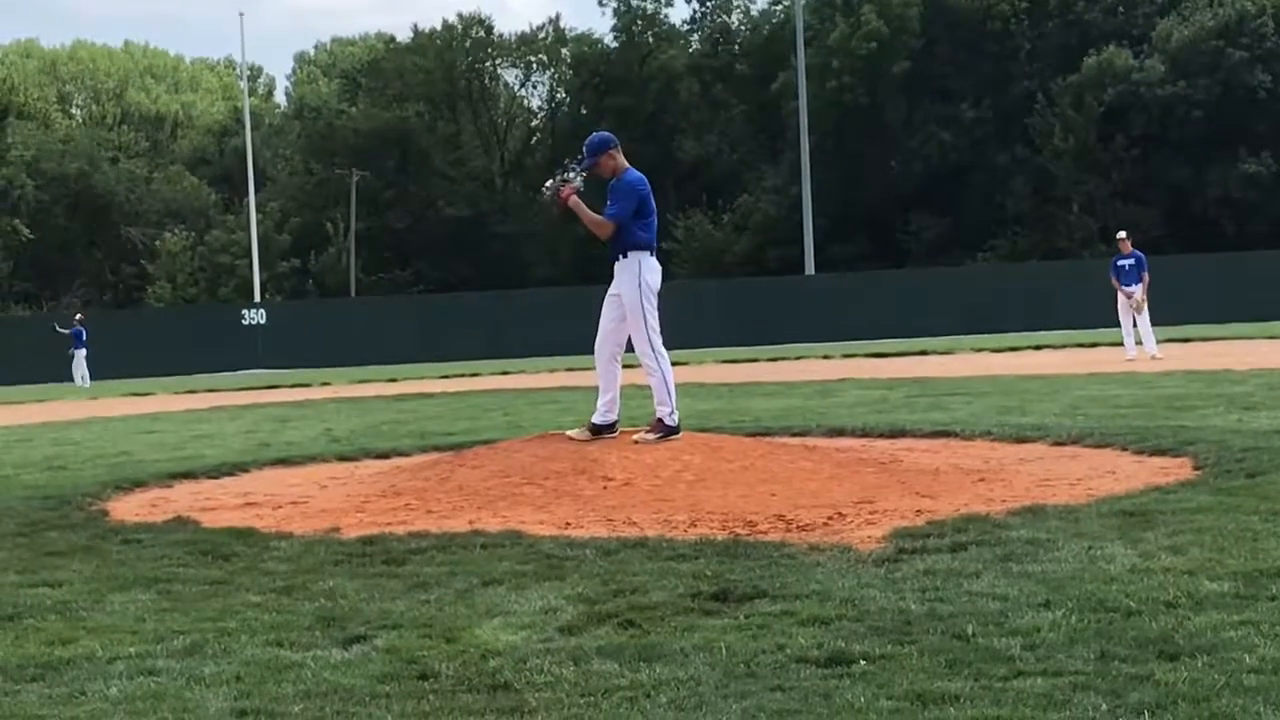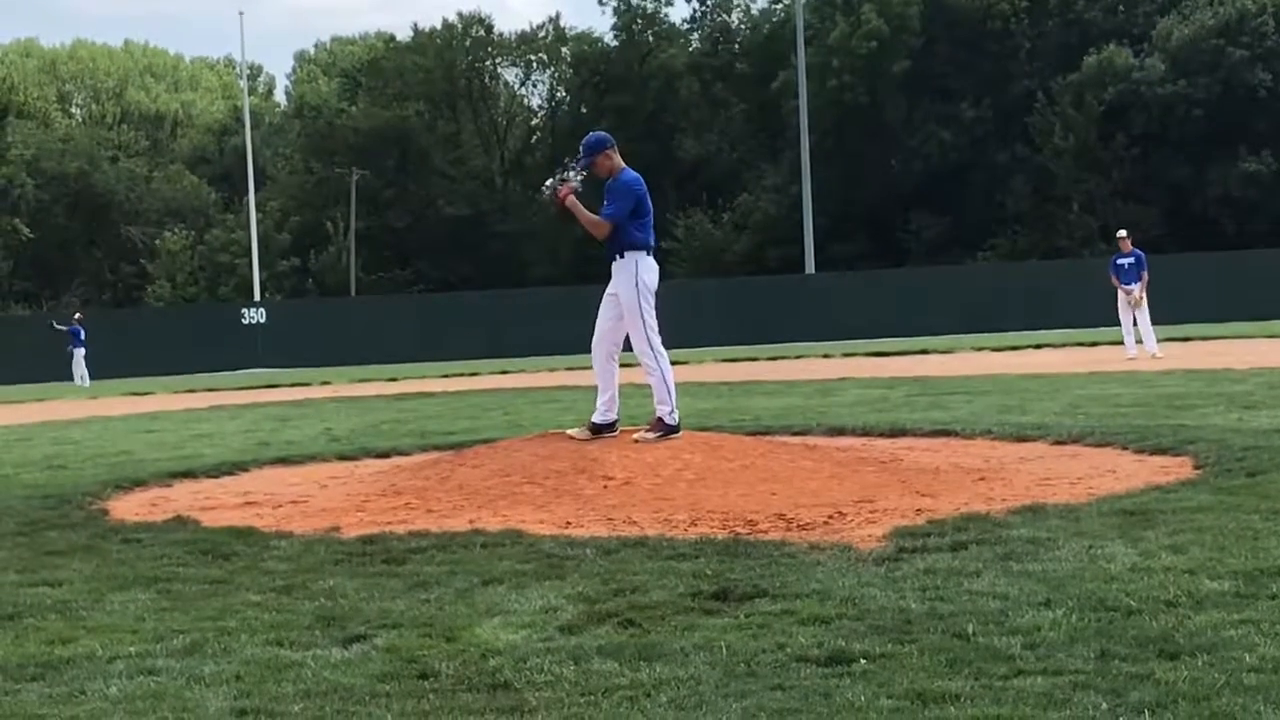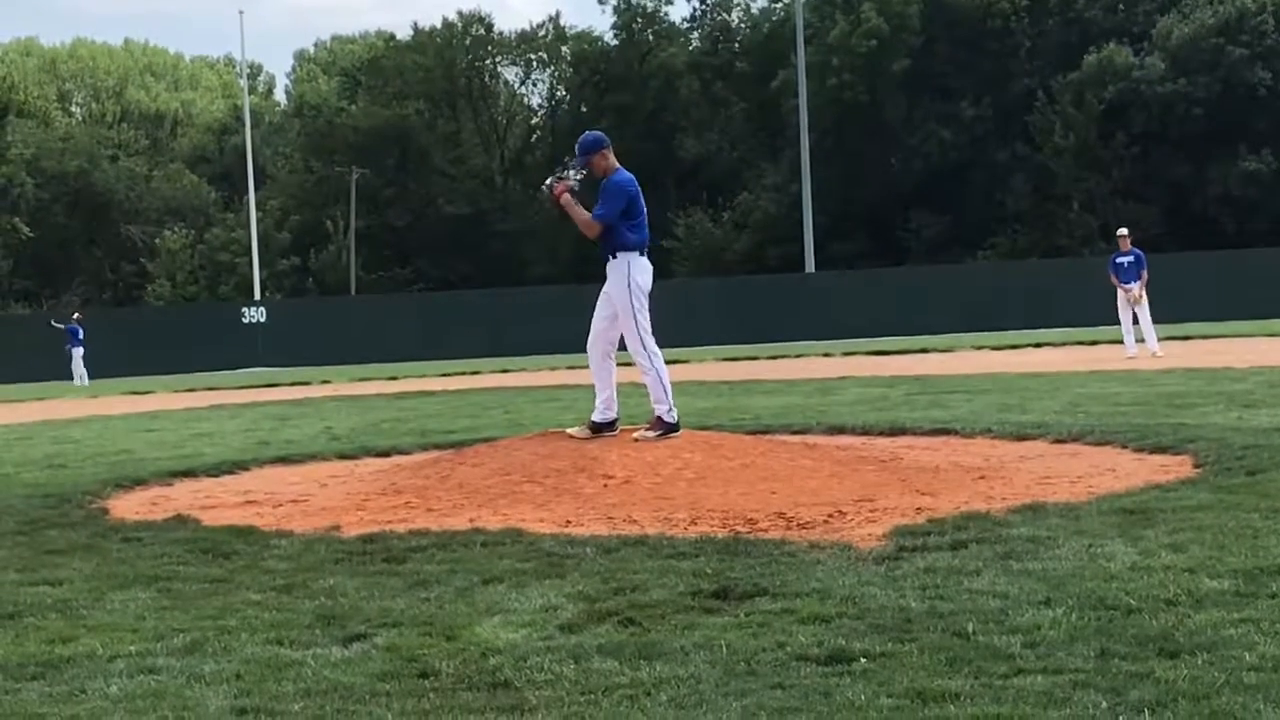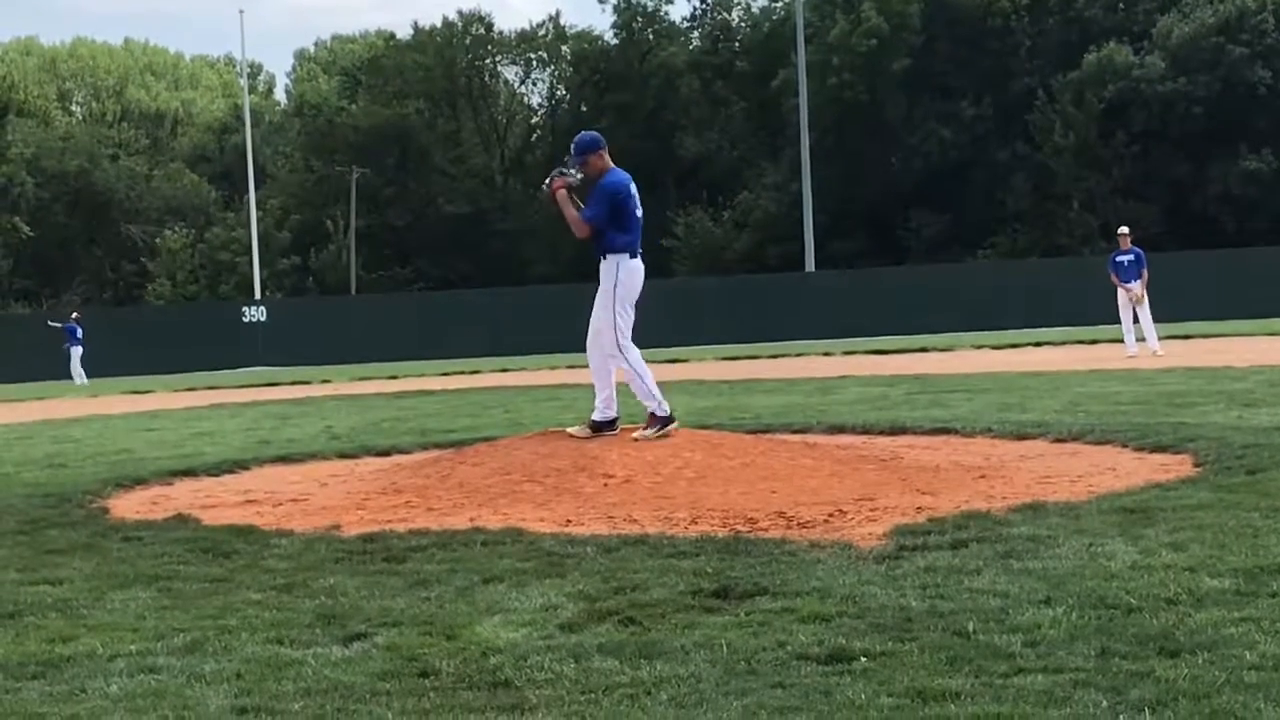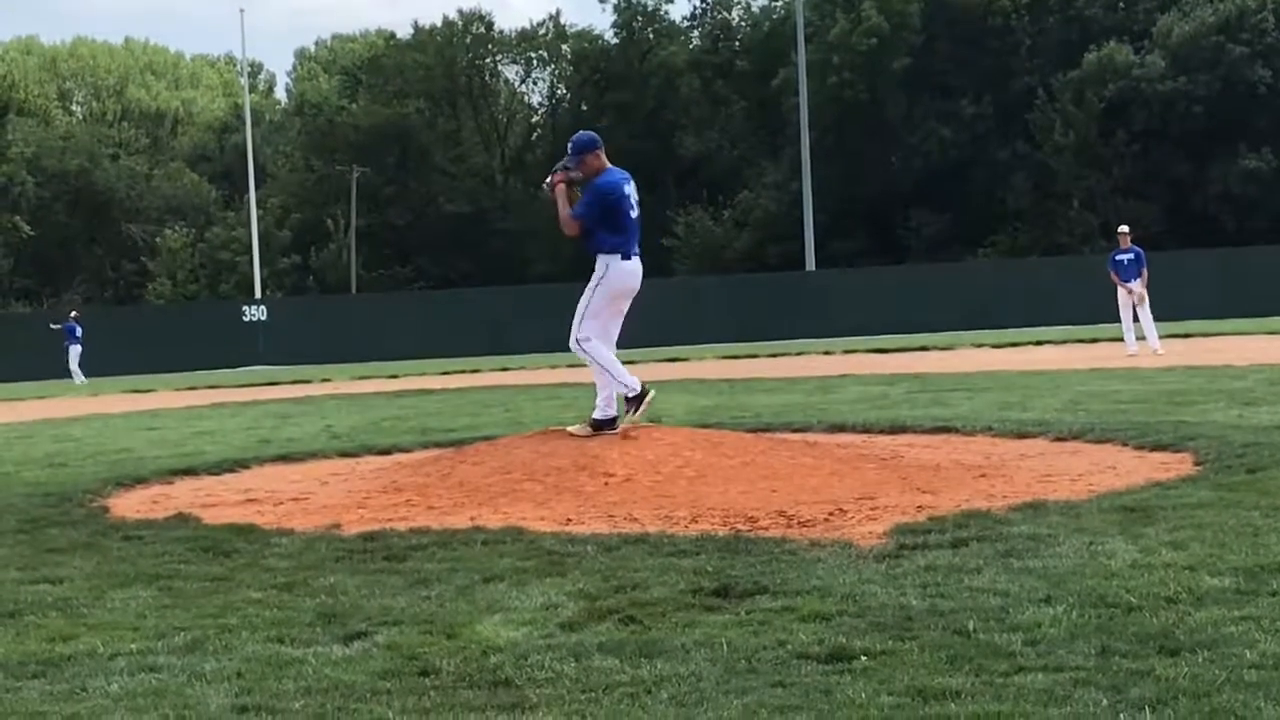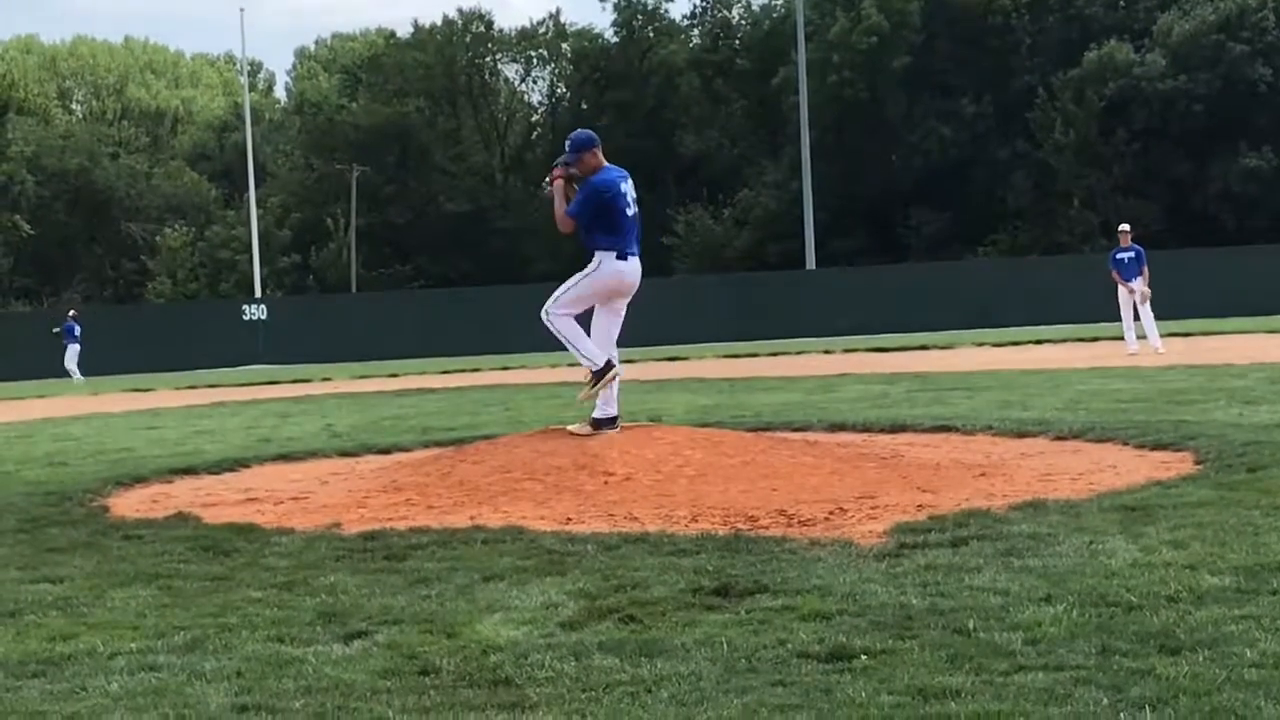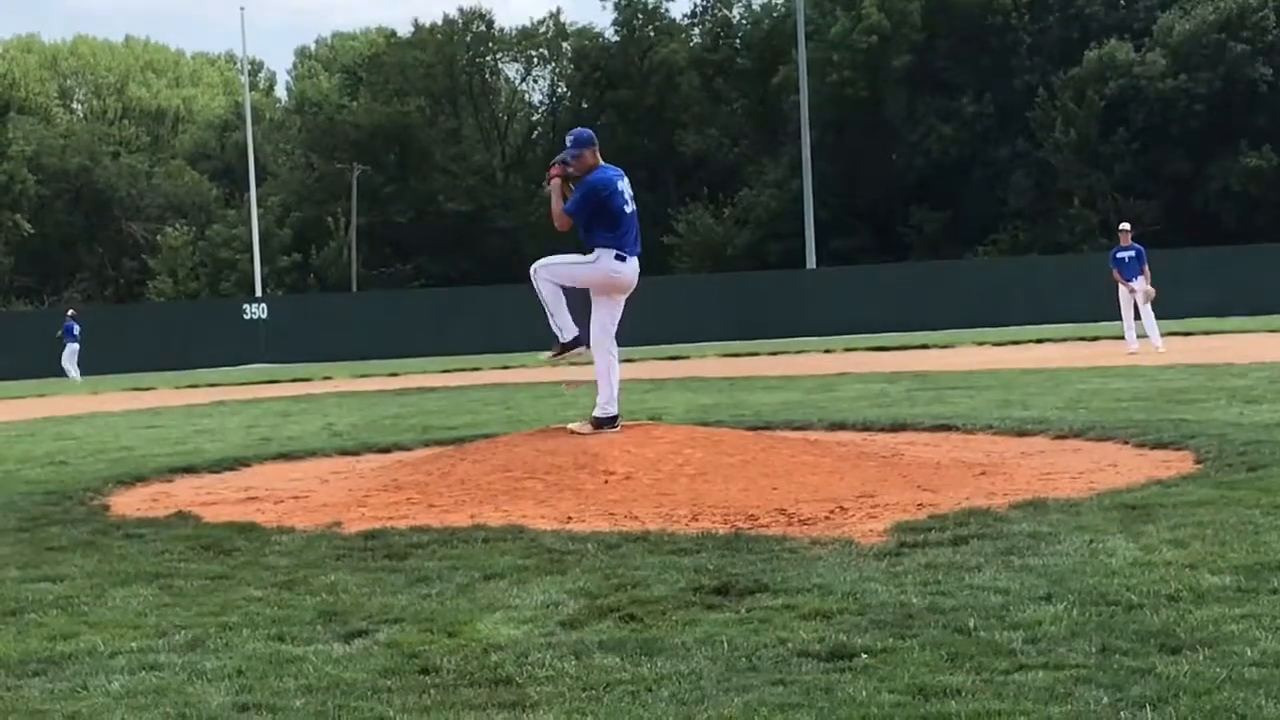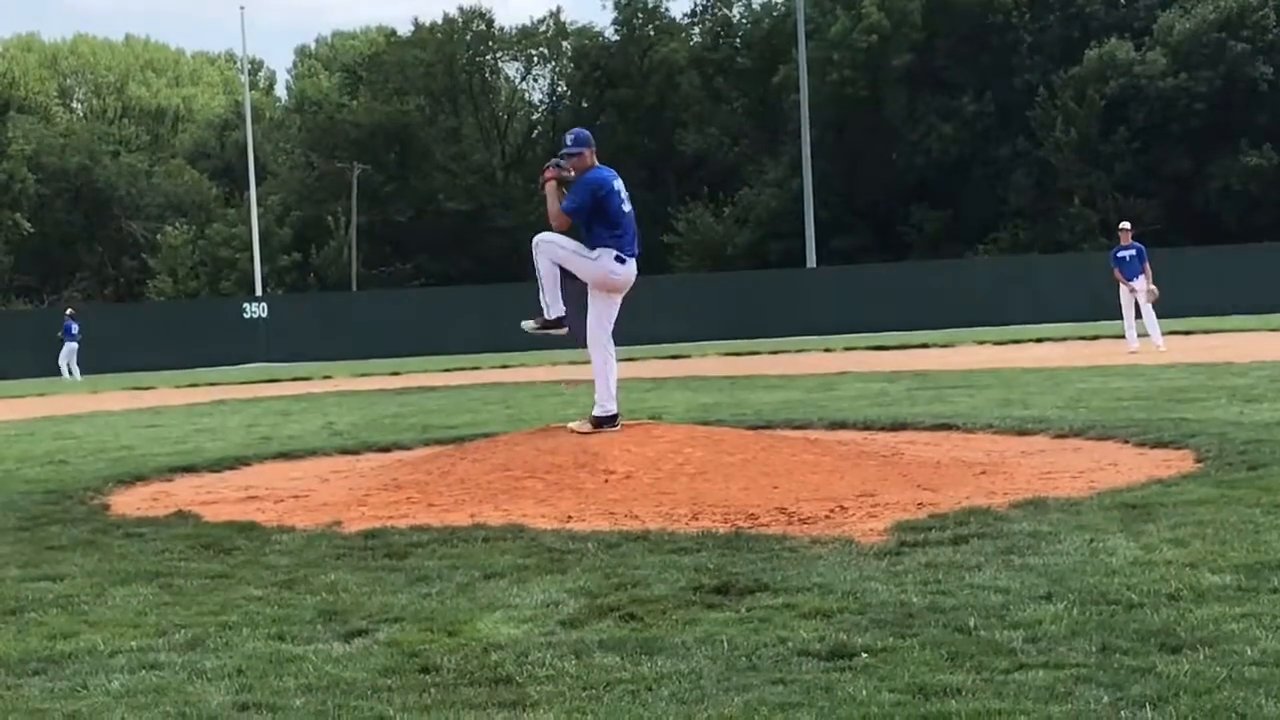
dt=0.1s
person 1, frame 1
left shoulder: (631, 182)
right shoulder: (620, 184)
left elbow: (605, 230)
right elbow: (606, 227)
left wrist: (574, 202)
right wrist: (574, 204)
left hip: (637, 267)
right hip: (624, 270)
left knee: (648, 346)
right knee: (606, 346)
left ankle: (668, 420)
right ankle: (605, 420)
person 1, frame 2
left shoulder: (627, 182)
right shoulder: (617, 183)
left elbow: (602, 230)
right elbow: (604, 227)
left wrist: (571, 202)
right wrist: (572, 202)
left hip: (634, 267)
right hip: (622, 270)
left knee: (647, 345)
right knee: (603, 346)
left ankle: (668, 419)
right ankle: (605, 419)
person 1, frame 3
left shoulder: (618, 184)
right shoulder: (620, 181)
left elbow: (592, 230)
right elbow: (600, 222)
left wrist: (565, 199)
right wrist: (570, 201)
left hip: (628, 267)
right hip: (621, 267)
left knee: (640, 343)
right knee: (599, 345)
left ankle: (667, 417)
right ankle: (605, 418)
person 1, frame 4
left shoulder: (609, 184)
right shoulder: (621, 179)
left elbow: (582, 230)
right elbow: (595, 221)
left wrist: (561, 196)
right wrist: (568, 196)
left hip: (620, 268)
right hip: (618, 268)
left knee: (619, 346)
right knee: (598, 345)
left ankle: (660, 412)
right ankle: (605, 417)
person 1, frame 5
left shoulder: (602, 186)
right shoulder: (622, 178)
left elbow: (571, 228)
left wrist: (561, 189)
right wrist: (573, 187)
left hip: (613, 267)
right hip: (629, 266)
left knee: (584, 337)
right knee: (601, 342)
left ankle: (634, 391)
right ankle: (605, 416)
person 1, frame 6
left shoulder: (597, 184)
right shoulder: (621, 176)
left elbow: (566, 225)
left wrist: (558, 185)
right wrist: (571, 184)
left hip: (608, 266)
right hip: (628, 266)
left knee: (554, 312)
right knee: (603, 342)
left ankle: (600, 367)
right ankle: (606, 415)
person 1, frame 7
left shoulder: (594, 181)
right shoulder: (616, 174)
left elbow: (562, 223)
left wrist: (555, 183)
right wrist: (567, 184)
left hip: (606, 263)
right hip: (626, 267)
left knee: (541, 270)
right knee: (603, 340)
left ankle: (569, 337)
right ankle: (607, 415)
person 1, frame 8
left shoulder: (591, 181)
right shoulder: (609, 176)
left elbow: (559, 223)
right elbow: (581, 208)
left wrist: (550, 185)
right wrist: (560, 189)
left hip: (605, 263)
right hip: (623, 268)
left knee: (543, 242)
right knee: (600, 339)
left ankle: (554, 317)
right ankle: (606, 413)
